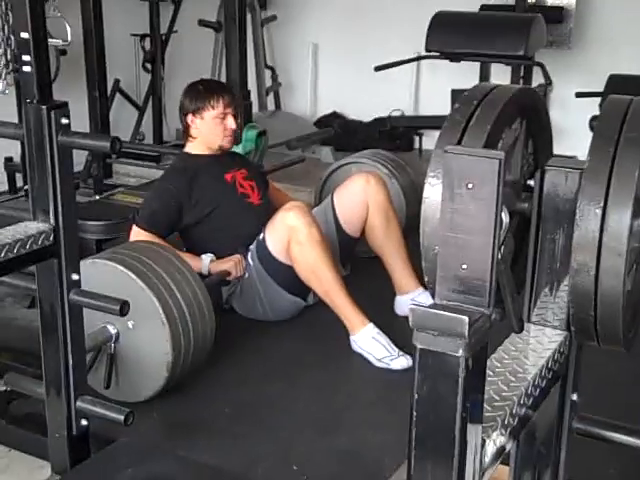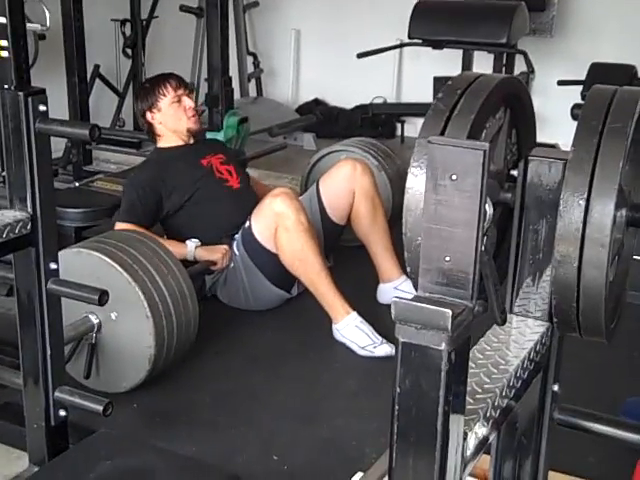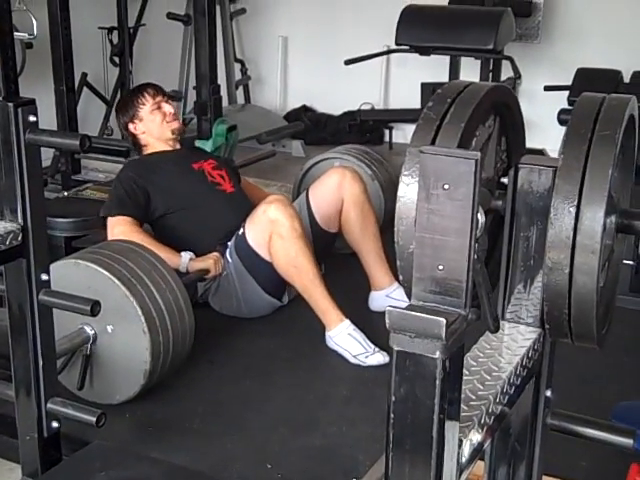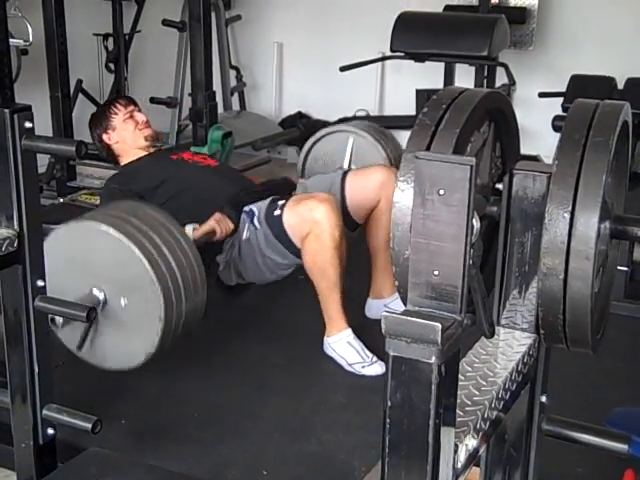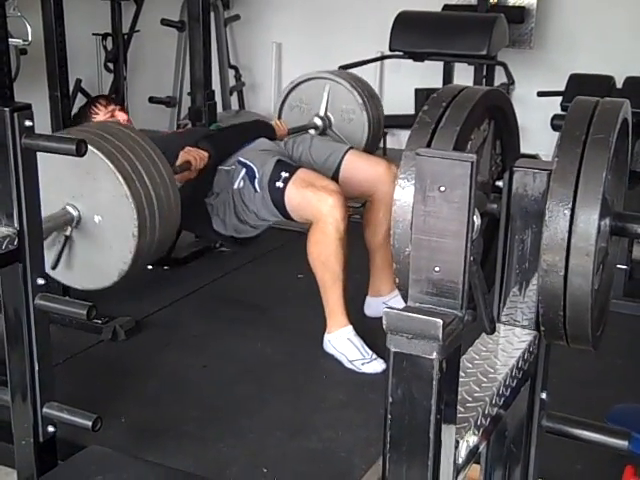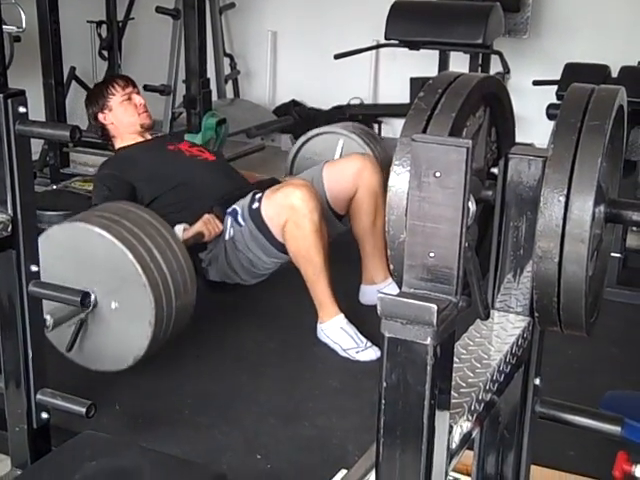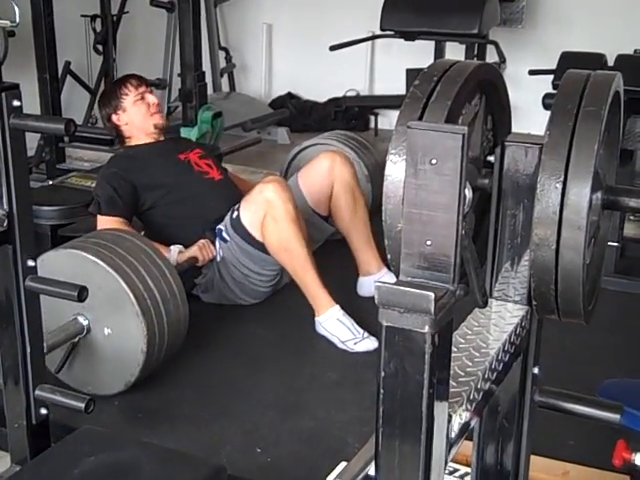
dt=0.7s
person 1, frame 1
left shoulder: (234, 161)
right shoulder: (176, 183)
right elbow: (139, 245)
left wrist: (312, 223)
right wrist: (207, 264)
left hip: (300, 260)
right hip: (251, 282)
left knee: (366, 185)
right knee: (295, 216)
left ankle: (410, 294)
right ankle: (362, 332)
person 1, frame 2
left shoulder: (214, 148)
right shoulder: (150, 175)
left wrist: (298, 212)
right wrist: (193, 249)
left hip: (283, 246)
right hip: (234, 270)
left knee: (352, 172)
right knee: (281, 203)
left ankle: (393, 283)
right ankle: (345, 320)
person 1, frame 3
left shoulder: (199, 155)
right shoulder: (137, 175)
left elbow: (242, 187)
right elbow: (120, 233)
left wrist: (297, 216)
right wrist: (187, 261)
left hip: (279, 255)
right hip: (227, 275)
left knee: (342, 179)
right knee: (276, 210)
left ankle: (385, 290)
right ankle: (338, 328)
person 1, frame 4
left shoulder: (179, 155)
right shoulder: (122, 185)
left wrist: (291, 183)
right wrist: (192, 231)
right hip: (243, 234)
left knee: (384, 180)
right knee: (321, 212)
left ankle: (383, 298)
right ankle: (337, 335)
person 1, frame 5
left shoulder: (158, 146)
left wrist: (271, 128)
right hip: (236, 172)
left knee: (384, 176)
right knee: (329, 203)
left ankle: (382, 294)
right ankle: (338, 332)
person 1, frame 6
left shoulder: (174, 142)
right shoulder: (114, 172)
left wrist: (273, 184)
right wrist: (182, 231)
left hip: (255, 208)
right hip: (225, 238)
left knee: (360, 167)
right knee: (297, 197)
left ankle: (377, 284)
right ankle: (331, 322)
person 1, frame 7
left shoulder: (187, 146)
right shoulder: (120, 171)
right wrist: (176, 255)
left hip: (273, 246)
right hip: (221, 264)
left knee: (332, 164)
right knee: (272, 192)
left ankle: (374, 275)
right ankle: (327, 314)
